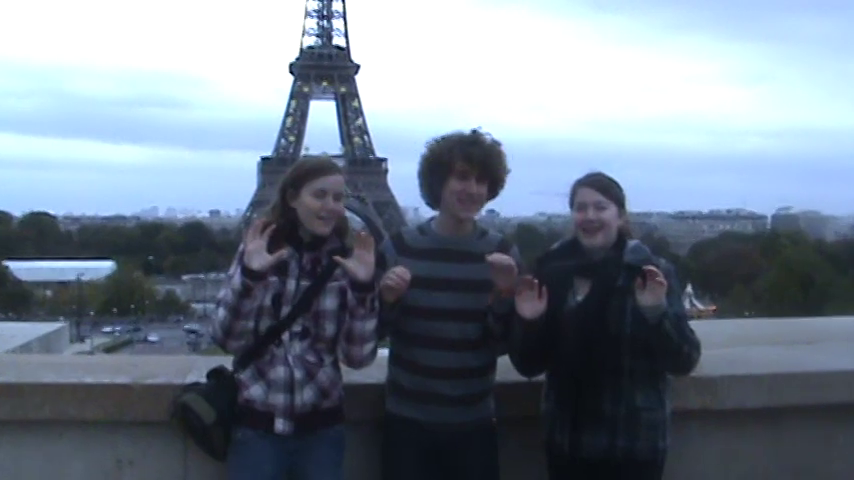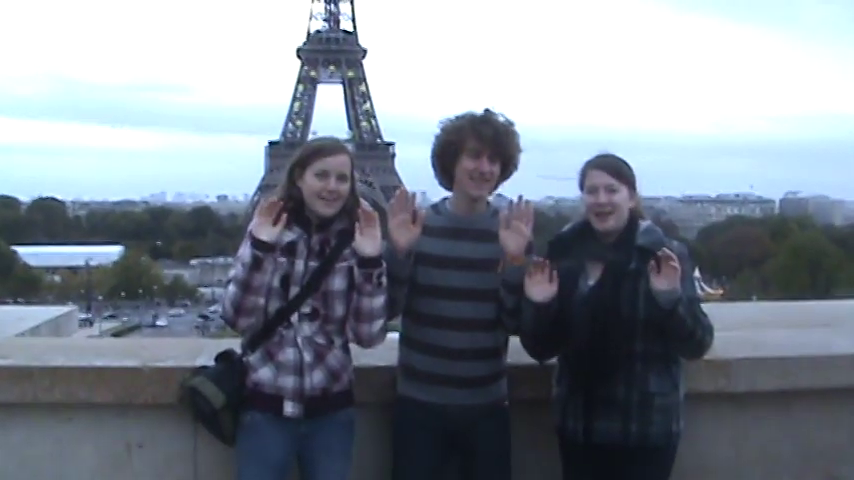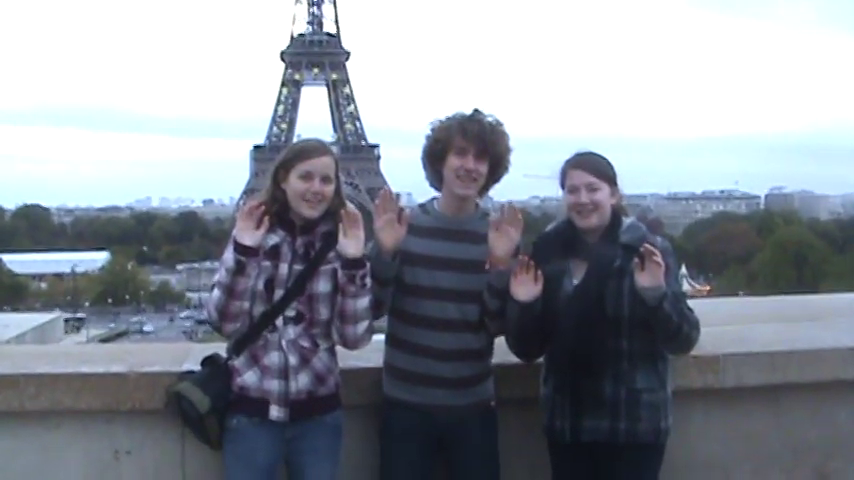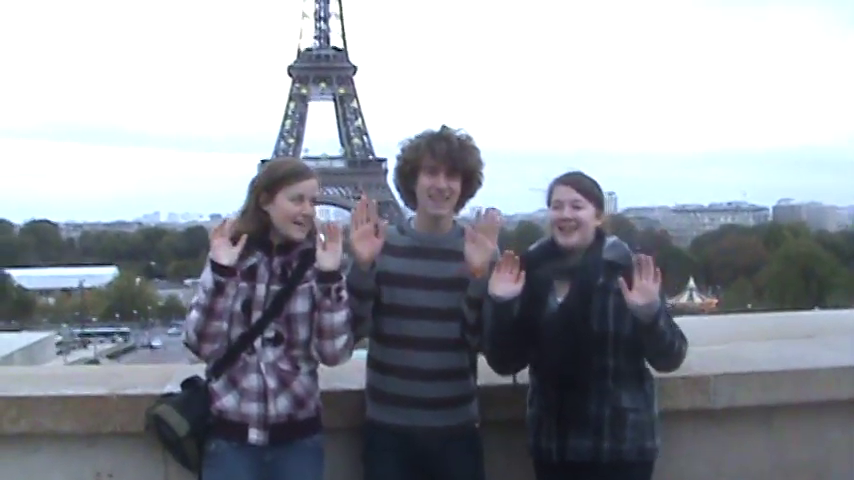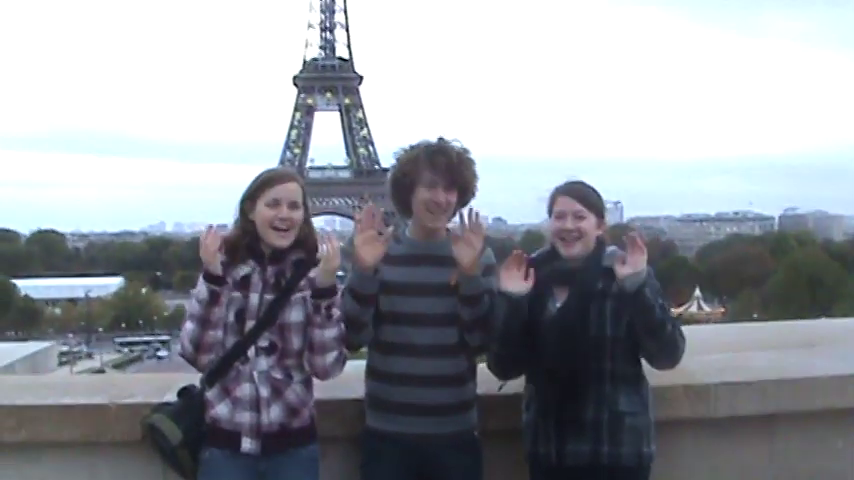
dt=1s
person 1, frame 1
left shoulder: (501, 252)
right shoulder: (400, 246)
left elbow: (501, 344)
right elbow: (375, 332)
left wrist: (505, 292)
right wrist: (386, 299)
left hip: (474, 421)
right hip: (408, 418)
person 1, frame 2
left shoulder: (511, 232)
right shoulder: (418, 225)
left elbow: (514, 322)
right elbow: (389, 308)
left wrist: (515, 259)
right wrist: (399, 252)
left hip: (486, 403)
right hip: (420, 400)
person 1, frame 3
left shoulder: (499, 233)
right shoulder: (405, 225)
left elbow: (498, 325)
right elbow: (373, 308)
left wrist: (501, 263)
right wrist: (384, 252)
left hip: (473, 405)
right hip: (406, 401)
person 1, frame 4
left shoulder: (478, 248)
right shoulder: (382, 244)
left elbow: (480, 338)
right elbow: (355, 327)
left wrist: (479, 274)
right wrist: (362, 264)
left hip: (456, 425)
right hip: (389, 424)
person 1, frame 5
left shoulder: (478, 256)
right shoulder: (379, 253)
left elbow: (481, 341)
right elbow: (353, 337)
left wrist: (470, 274)
right wrist: (364, 270)
left hip: (456, 434)
right hip: (387, 434)
person 2, frame 1
left shoulder: (346, 262)
right shoulder: (258, 250)
left elbow: (358, 356)
right elbow: (228, 340)
left wrist: (363, 287)
right wrist: (250, 274)
left hip: (321, 429)
right hip: (257, 426)
person 2, frame 2
left shoulder: (355, 240)
right shoulder: (268, 230)
left elbow: (368, 335)
right elbow: (238, 319)
left wrist: (370, 262)
right wrist: (259, 249)
left hip: (331, 412)
right hip: (266, 408)
person 2, frame 3
left shoulder: (340, 244)
right shoulder: (253, 234)
left elbow: (354, 336)
right elbow: (225, 323)
left wrist: (354, 262)
right wrist: (242, 252)
left hip: (318, 414)
right hip: (252, 413)
person 2, frame 4
left shoulder: (315, 262)
right shoulder: (230, 254)
left elbow: (334, 352)
right elbow: (204, 345)
left wrist: (329, 277)
right wrist: (220, 272)
left hip: (298, 436)
right hip: (232, 435)
person 2, frame 5
left shoulder: (312, 274)
right shoulder: (224, 265)
left elbow: (327, 366)
right elbow: (198, 355)
left wrist: (325, 290)
right wrist: (213, 280)
left hip: (293, 446)
right hip: (226, 444)
person 3, frame 1
left shoulder: (651, 272)
right shoulder: (554, 271)
left elbow: (684, 361)
right elbow: (529, 365)
left wrist: (658, 313)
right wrist: (528, 323)
left hip: (634, 444)
right hip: (567, 442)
person 3, frame 2
left shoulder: (664, 255)
right shoulder: (565, 253)
left elbow: (697, 344)
right elbow: (541, 349)
left wrist: (671, 298)
right wrist: (538, 306)
left hip: (646, 428)
right hip: (579, 424)
person 3, frame 3
left shoulder: (648, 251)
right shoulder: (549, 253)
left elbow: (683, 340)
right elbow: (528, 350)
left wrist: (656, 294)
right wrist: (523, 305)
left hip: (634, 425)
right hip: (567, 423)
person 3, frame 4
left shoulder: (625, 272)
right shoulder: (531, 272)
left elbow: (668, 357)
right elbow: (505, 362)
left wrist: (648, 312)
right wrist: (501, 304)
left hip: (620, 443)
right hip: (553, 442)
person 3, frame 5
left shoulder: (628, 278)
right shoulder: (532, 277)
left elbow: (667, 355)
right elbow: (504, 366)
left wrist: (638, 289)
right wrist: (511, 302)
left hip: (618, 449)
right hip: (549, 448)
